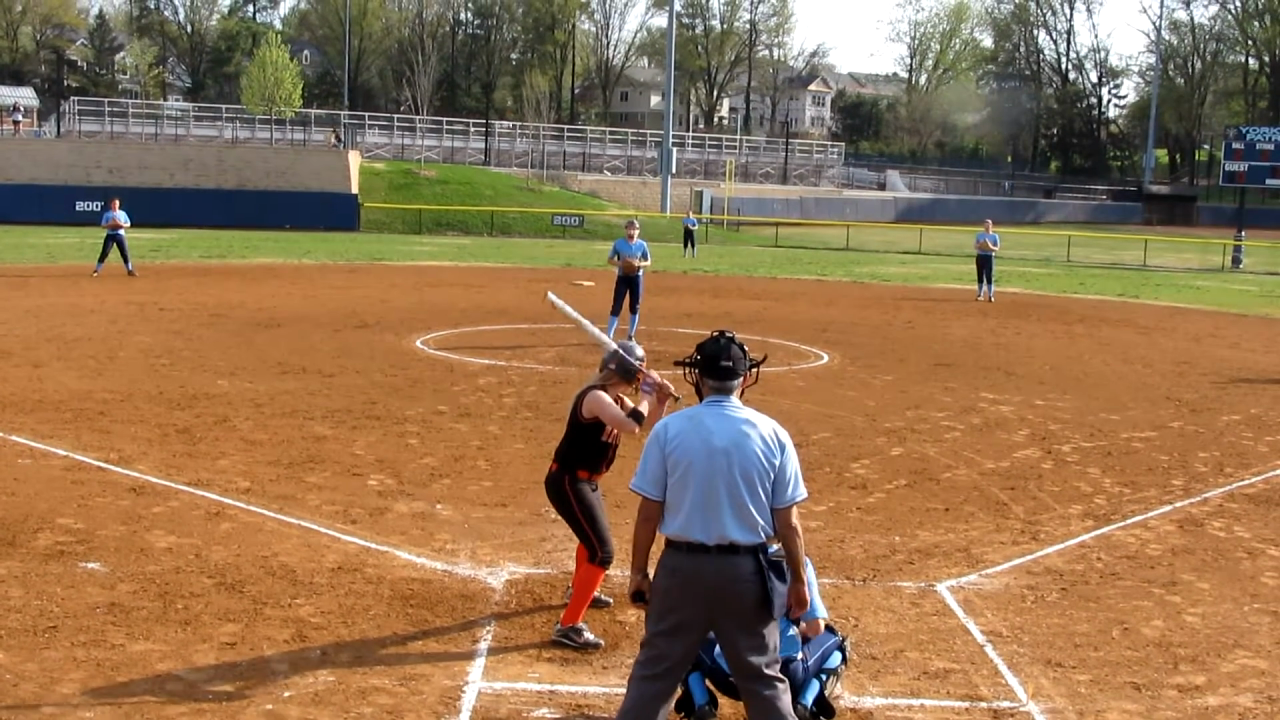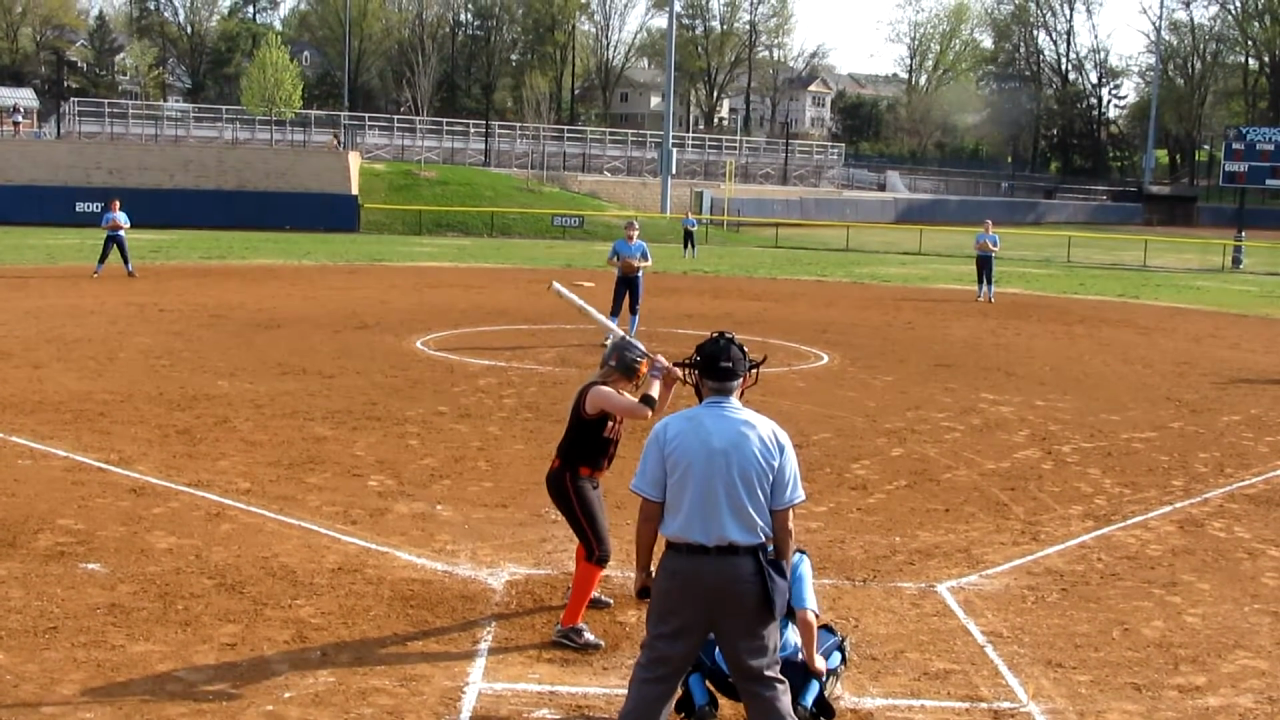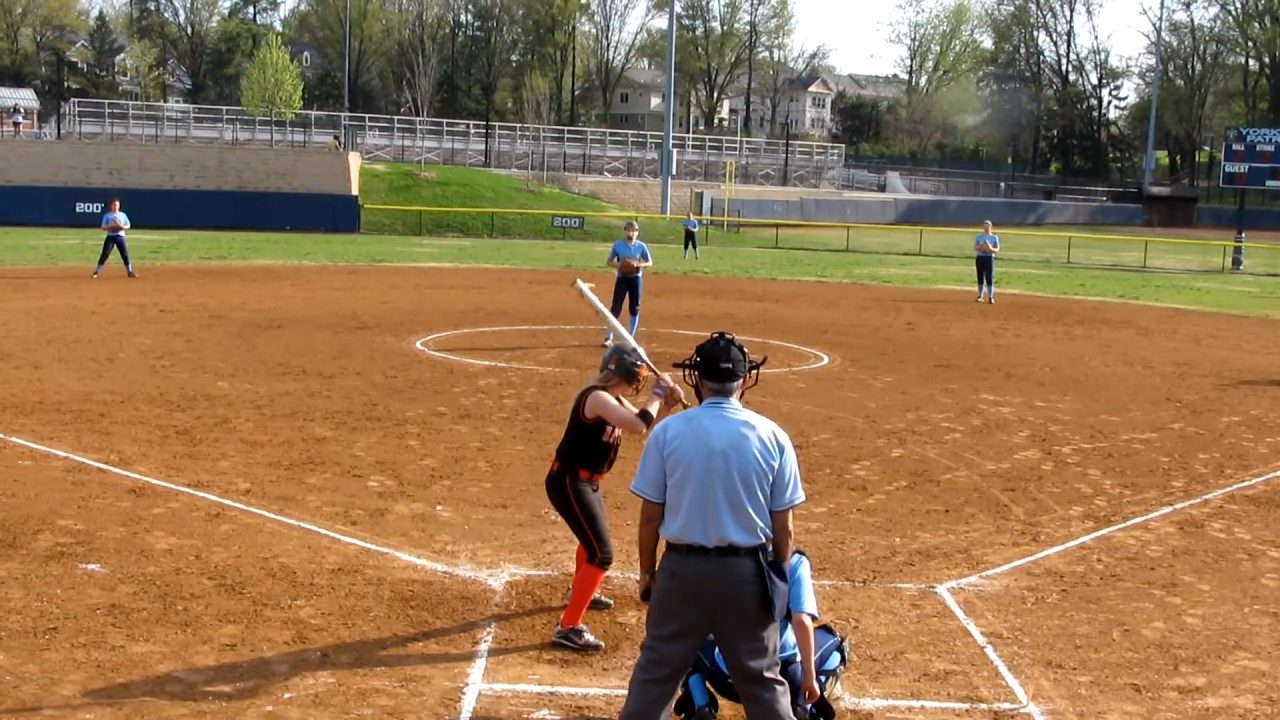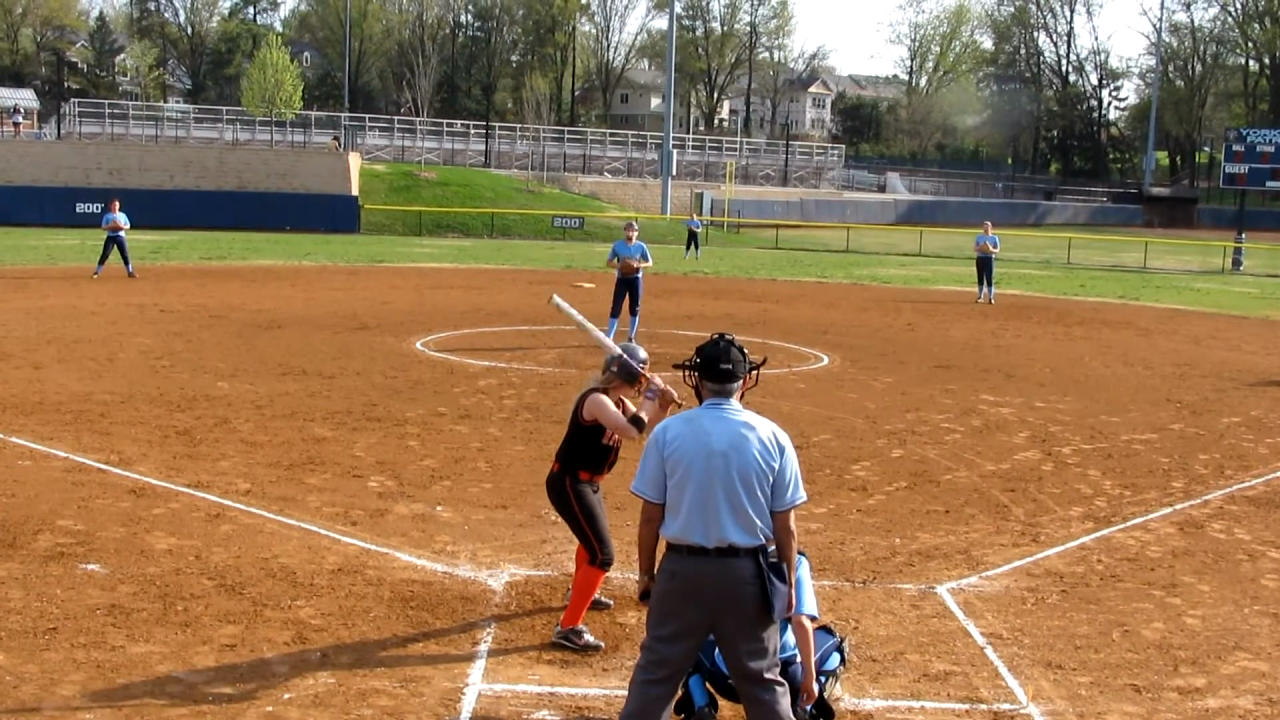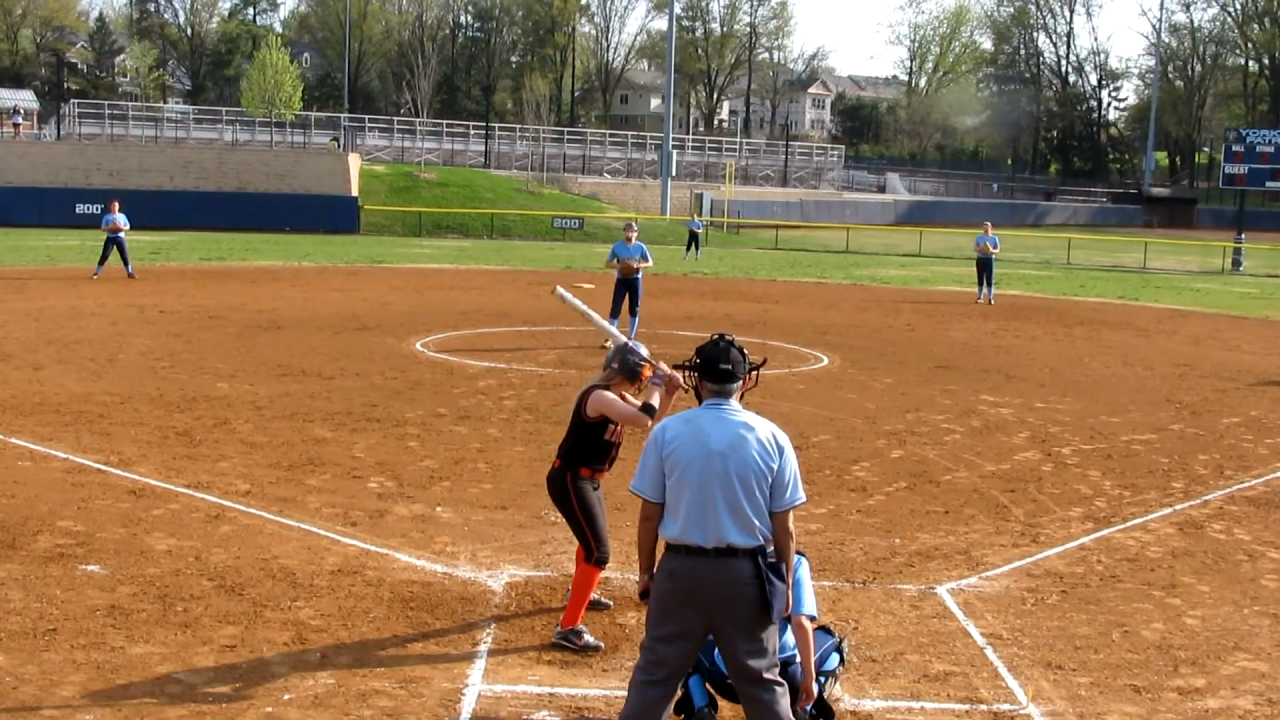
dt=0.3s
person 1, frame 1
left shoulder: (669, 429)
right shoulder: (772, 434)
left elbow: (649, 513)
right elbow: (787, 523)
left wrist: (639, 571)
right wrist: (797, 579)
left hip: (681, 565)
right hip: (746, 569)
left knee: (654, 668)
right knee: (761, 676)
person 1, frame 2
left shoulder: (668, 430)
right shoulder: (772, 435)
left elbow: (650, 514)
right elbow: (783, 524)
left wrist: (642, 570)
right wrist: (781, 577)
left hip: (682, 567)
right hip: (746, 570)
left knee: (656, 669)
right knee: (761, 676)
person 1, frame 3
left shoulder: (668, 431)
right shoulder: (772, 436)
left elbow: (651, 516)
right elbow: (783, 526)
left wrist: (647, 572)
right wrist: (778, 577)
left hip: (682, 567)
right hip: (747, 570)
left knee: (656, 669)
right knee: (761, 677)
person 1, frame 4
left shoulder: (668, 432)
right shoulder: (772, 437)
left elbow: (651, 516)
right elbow: (785, 527)
left wrist: (646, 573)
right wrist: (788, 582)
left hip: (682, 569)
right hip: (746, 572)
left knee: (656, 671)
right knee: (761, 678)
person 1, frame 5
left shoulder: (667, 432)
right shoulder: (771, 437)
left elbow: (649, 515)
right elbow: (783, 527)
left wrist: (646, 572)
right wrist: (785, 583)
left hip: (680, 568)
right hip: (745, 572)
left knee: (655, 671)
right knee: (759, 677)
person 2, frame 1
left shoulder: (613, 398)
right shoulder: (596, 397)
left elbow: (647, 421)
right elbow: (631, 426)
left wrist: (660, 398)
right wrist: (647, 391)
left hip: (584, 481)
right hip: (568, 482)
left knee: (593, 536)
right knee: (602, 552)
left ankle: (580, 591)
right ankle: (568, 625)
person 2, frame 2
left shoulder: (612, 394)
right shoulder: (598, 393)
left elbow: (651, 410)
right elbow: (644, 411)
left wrist: (667, 385)
right wrist: (656, 375)
left hip: (586, 478)
right hip: (570, 479)
left knee: (592, 537)
right knee: (599, 551)
left ankle: (581, 592)
right ankle: (569, 626)
person 2, frame 3
left shoulder: (612, 399)
right shoulder: (598, 397)
left elbow: (644, 423)
right elbow: (638, 425)
left wrist: (667, 403)
right wrist: (658, 392)
left hip: (585, 481)
right hip: (569, 482)
left knee: (593, 538)
right knee: (601, 553)
left ankle: (581, 592)
right ankle: (568, 626)
person 2, frame 4
left shoulder: (616, 401)
right shoulder: (597, 400)
left elbow: (647, 426)
right elbow: (631, 431)
left wrist: (662, 404)
right wrist: (650, 397)
left hip: (586, 482)
right hip: (569, 483)
left knee: (593, 538)
right knee: (602, 554)
left ankle: (580, 593)
right ankle: (568, 627)
person 2, frame 5
left shoulder: (615, 396)
right shoulder: (599, 397)
left elbow: (650, 415)
right elbow: (644, 420)
left wrist: (669, 391)
right wrist: (657, 383)
left hip: (587, 479)
right hip: (571, 480)
left knee: (592, 538)
right knee: (598, 552)
left ankle: (581, 593)
right ankle: (568, 627)
